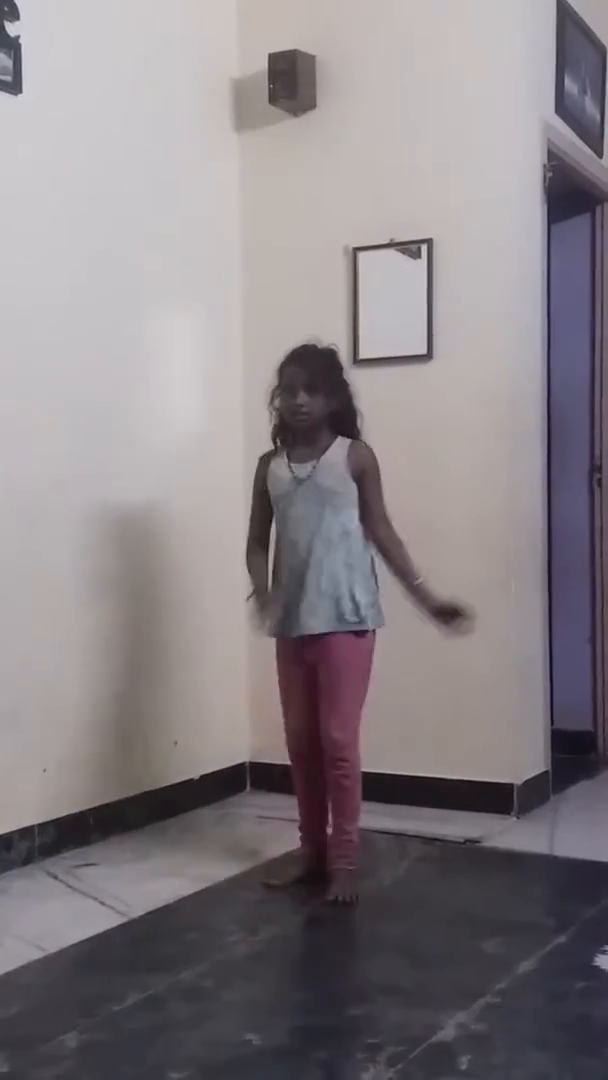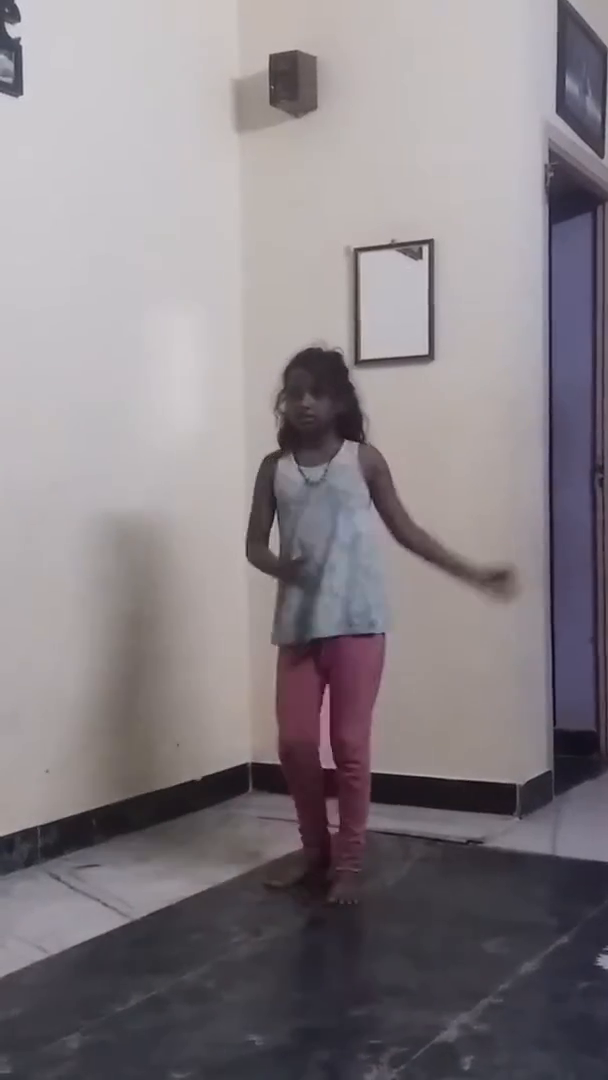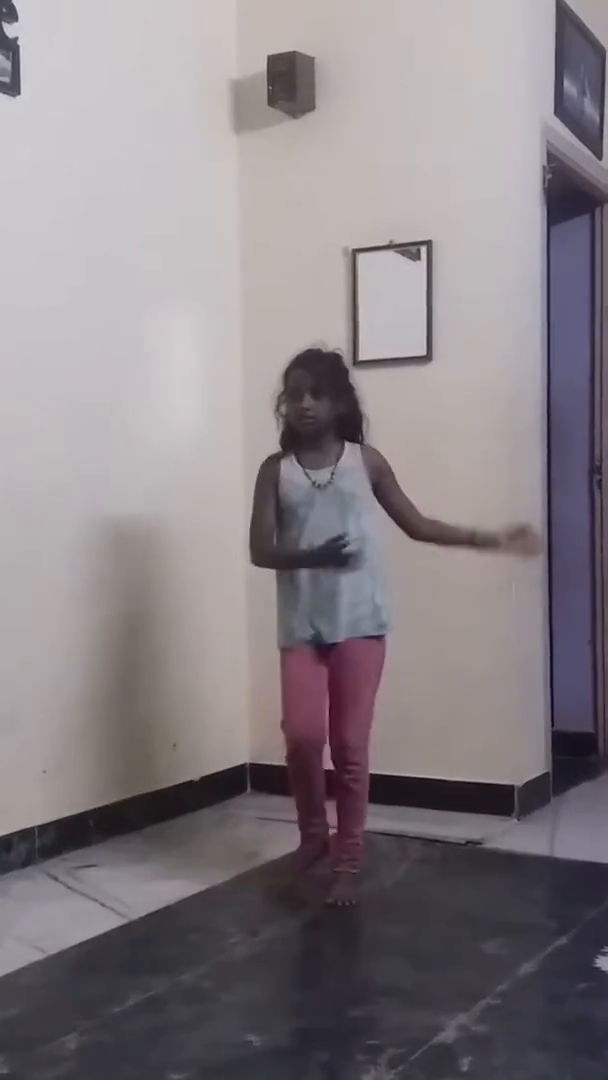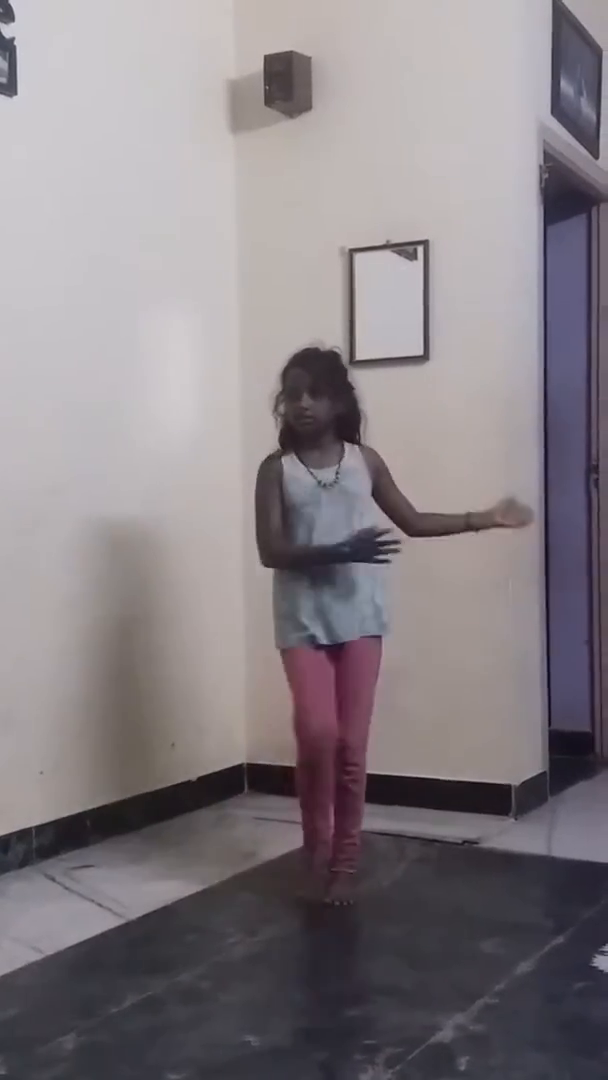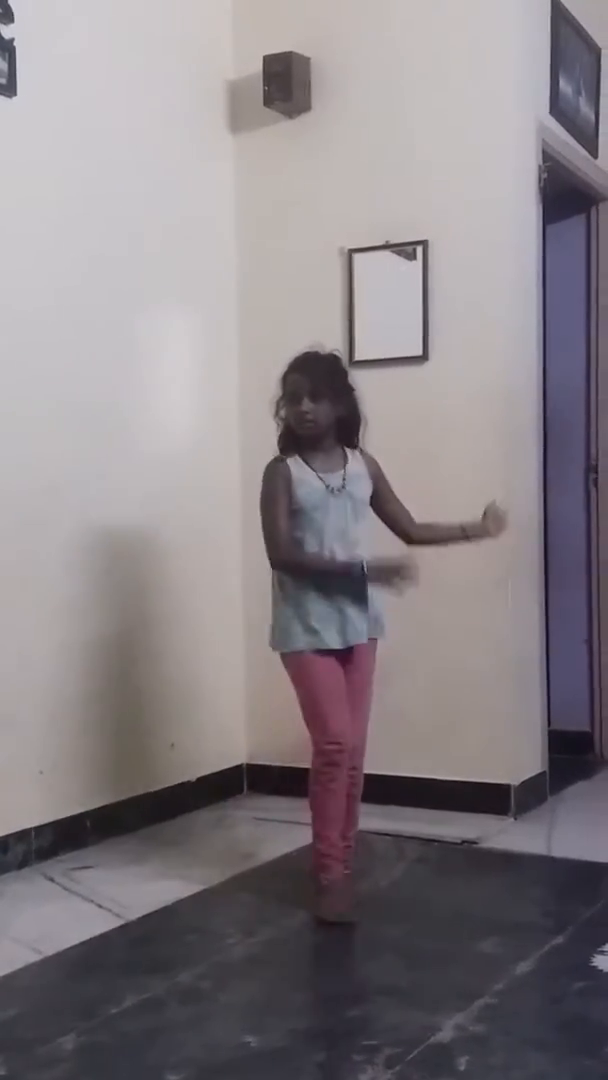
dt=0.1s
person 1, frame 1
left shoulder: (354, 456)
right shoulder: (268, 466)
left elbow: (381, 534)
right elbow: (256, 543)
left wrist: (425, 597)
right wrist: (260, 587)
left hip: (346, 617)
right hip: (291, 620)
left knee: (337, 740)
right knee: (301, 742)
left ankle: (343, 862)
right ankle: (315, 850)
person 1, frame 2
left shoulder: (365, 459)
right shoulder: (274, 469)
left elbow: (405, 529)
right elbow: (255, 545)
left wrist: (469, 572)
right wrist: (281, 567)
left hip: (356, 621)
right hip: (299, 624)
left knee: (350, 745)
right knee: (295, 740)
left ankle: (348, 864)
right ankle: (316, 851)
person 1, frame 3
left shoulder: (366, 461)
right shoulder: (275, 470)
left elbow: (415, 524)
right elbow: (261, 550)
left wrist: (488, 540)
right wrist: (312, 556)
left hip: (361, 621)
right hip: (302, 625)
left knee: (352, 747)
right knee: (303, 734)
left ankle: (346, 865)
right ankle: (312, 837)
person 1, frame 4
left shoulder: (365, 461)
right shoulder: (275, 469)
left elbow: (412, 521)
right elbow: (270, 550)
left wrist: (484, 519)
right wrist: (337, 551)
left hip: (359, 620)
right hip: (301, 623)
left knee: (352, 747)
right knee: (317, 733)
left ankle: (343, 865)
right ankle: (316, 847)
person 1, frame 5
left shoulder: (363, 467)
right shoulder: (280, 472)
left elbow: (408, 528)
right elbow: (279, 552)
left wrist: (474, 529)
right wrist: (360, 571)
left hip: (354, 626)
right hip: (305, 626)
left knee: (351, 749)
right knee: (336, 742)
left ankle: (335, 867)
right ankle: (331, 876)
